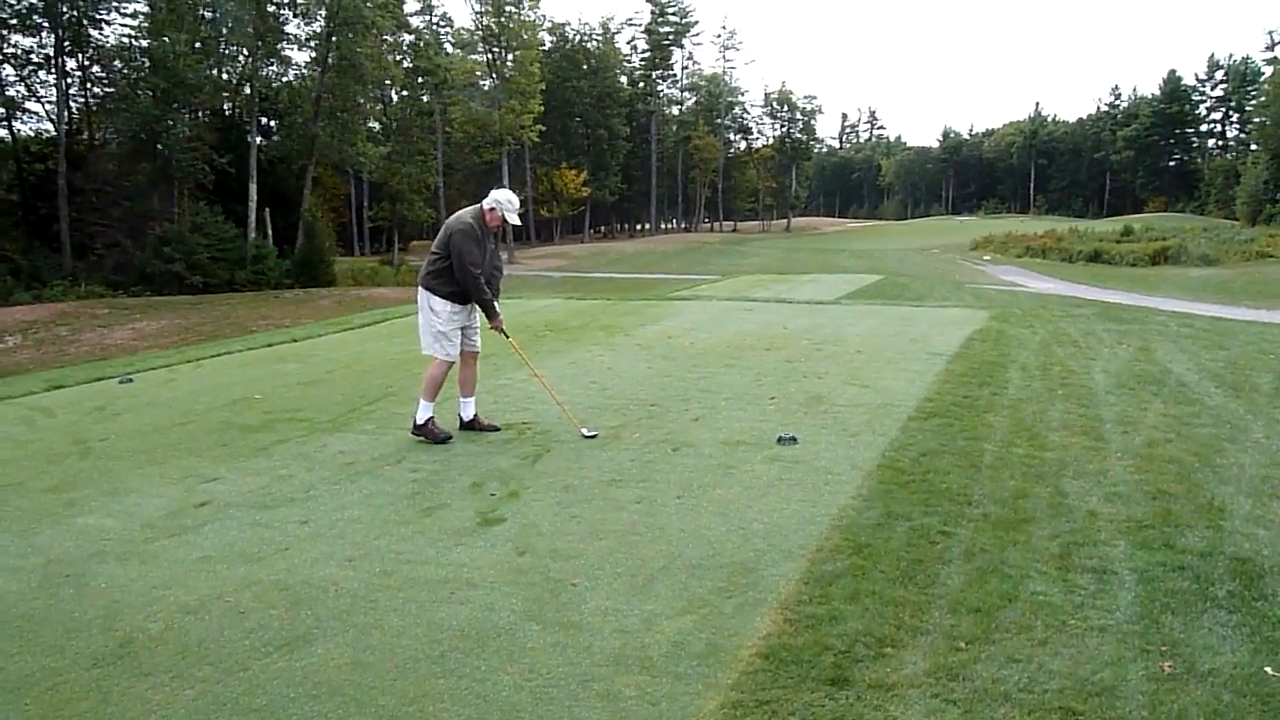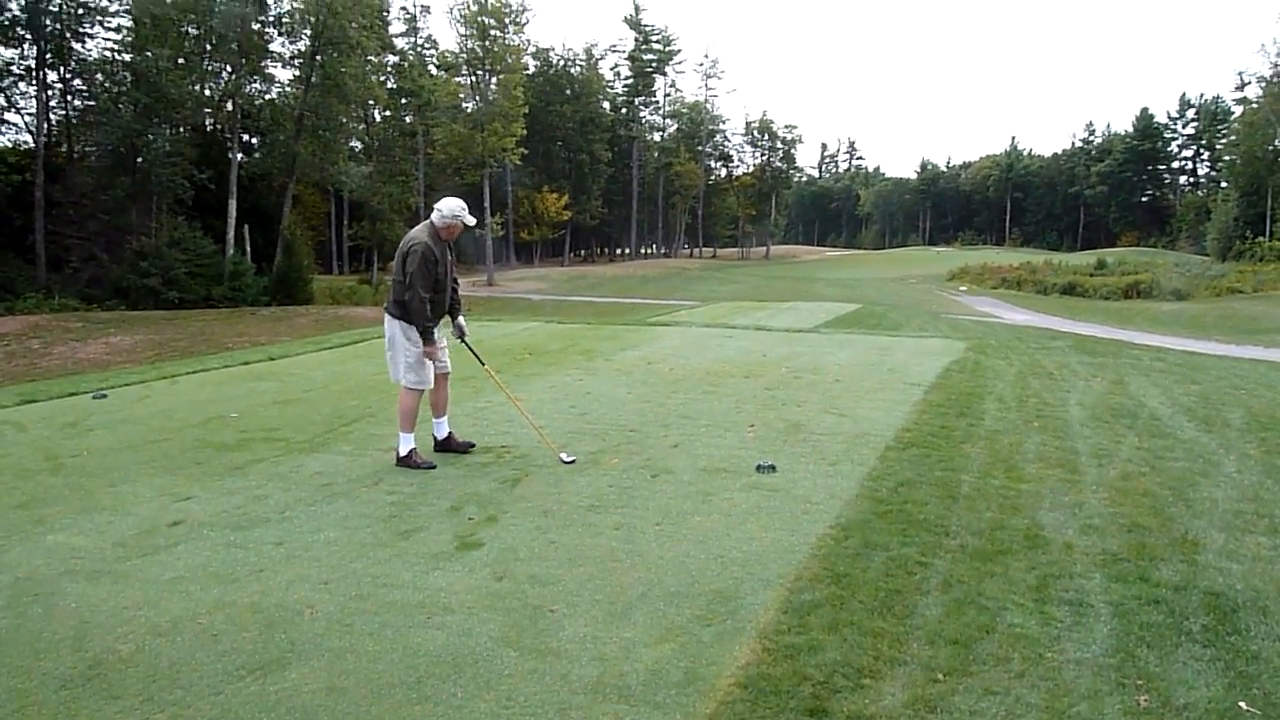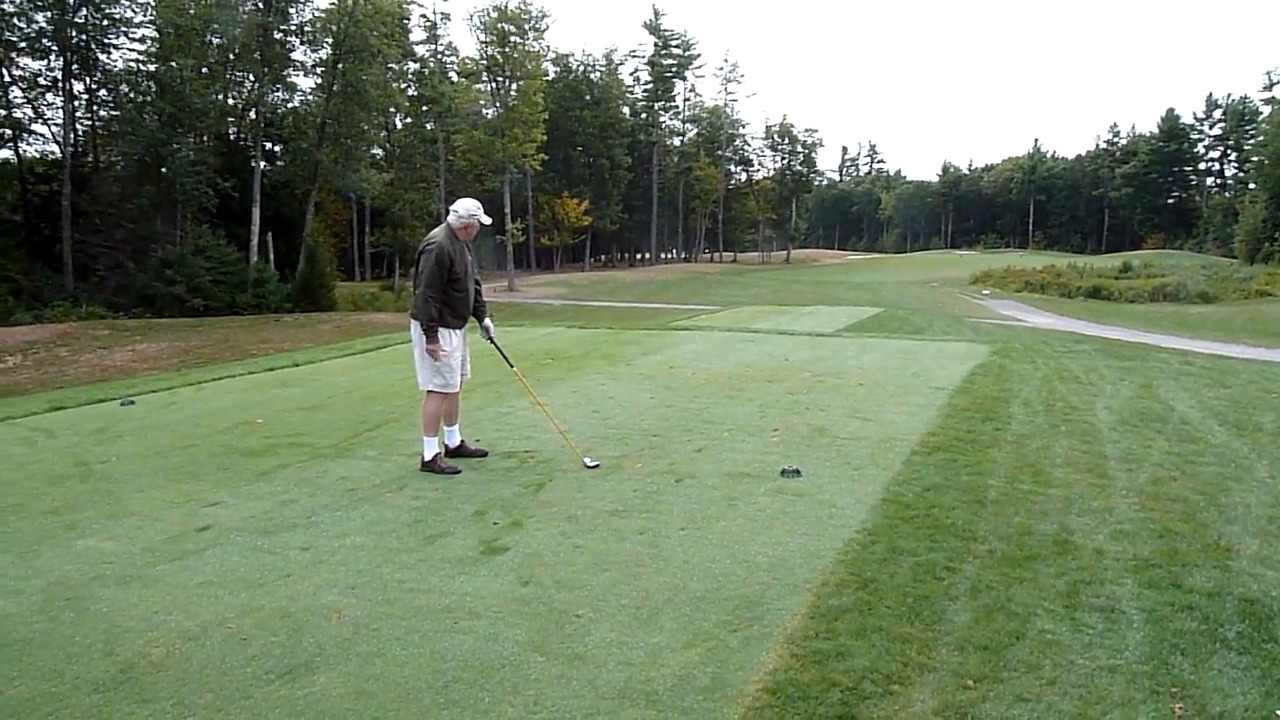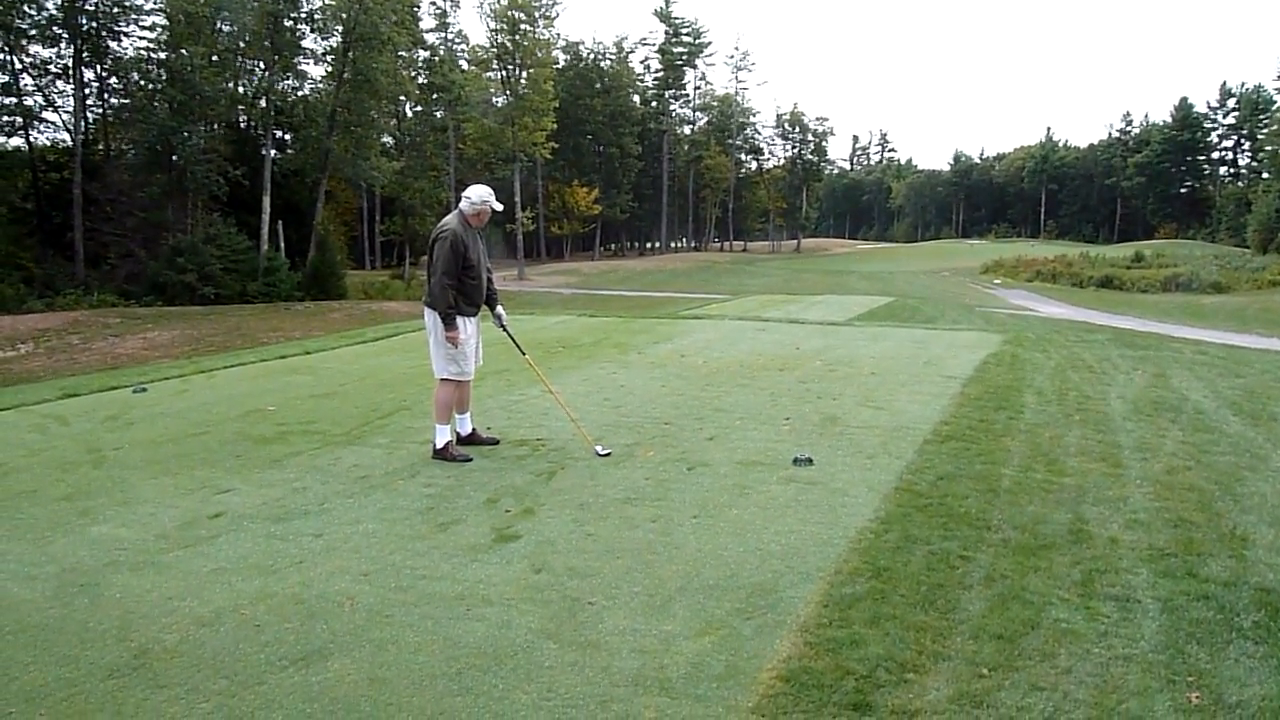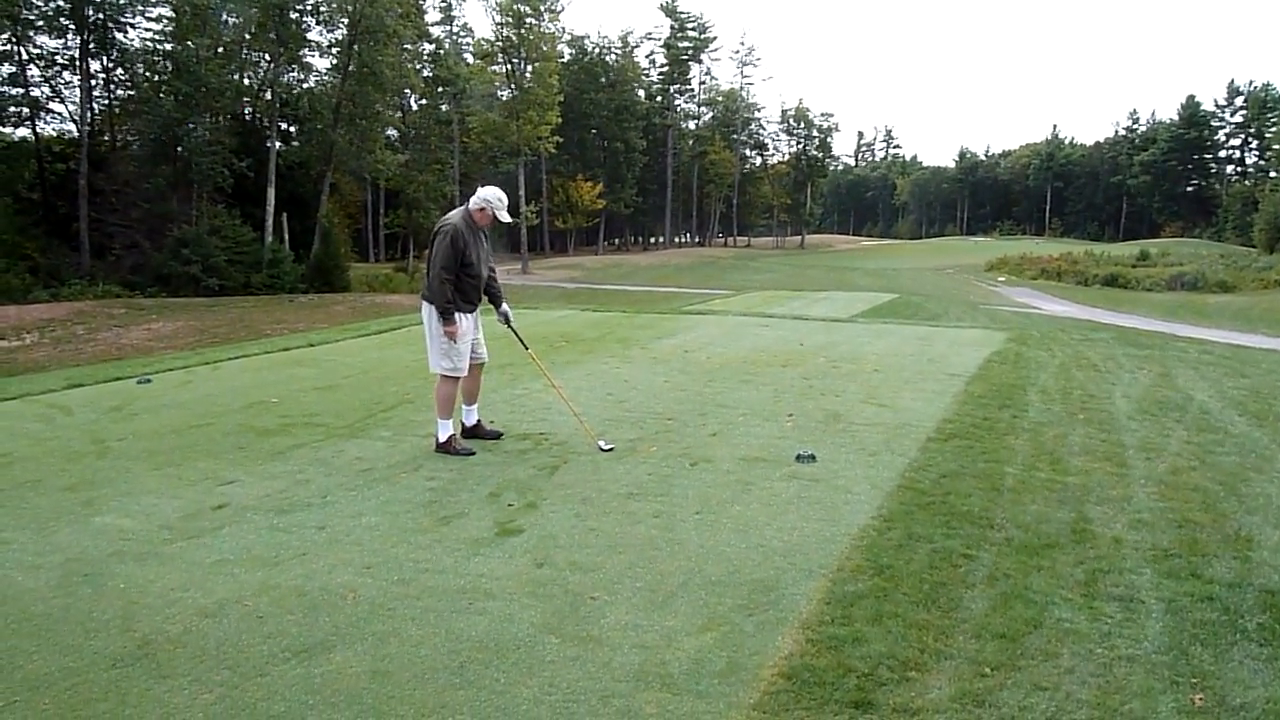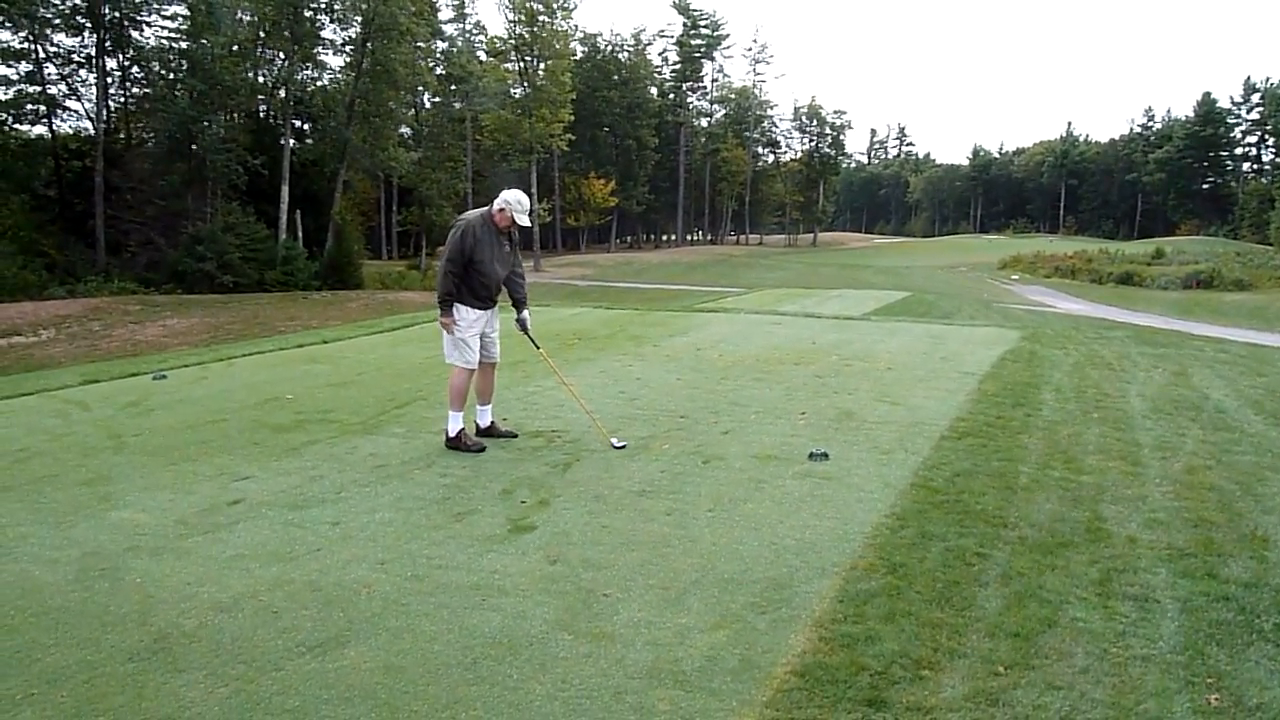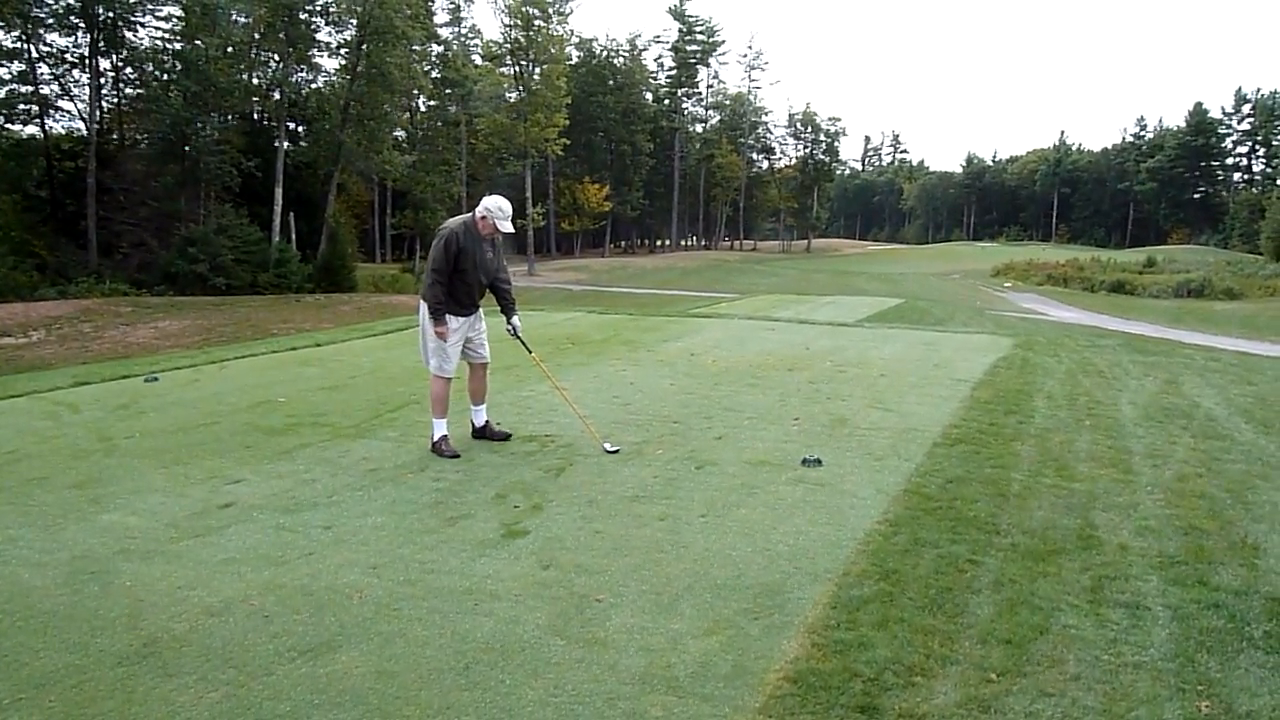
dt=0.5s
person 1, frame 1
left shoulder: (489, 228)
right shoulder: (464, 227)
left elbow: (493, 267)
right elbow: (470, 275)
left wrist: (493, 301)
right wrist: (491, 312)
left hip: (465, 299)
right hip: (440, 297)
left knee: (470, 354)
right knee: (445, 357)
left ankle: (468, 416)
right ankle: (423, 420)
person 1, frame 2
left shoulder: (441, 240)
right shoulder: (421, 246)
left elbow: (449, 281)
right elbow: (416, 296)
left wrist: (456, 314)
right wrist: (428, 338)
left hip: (428, 322)
right hip: (409, 323)
left knee: (440, 375)
right knee: (414, 384)
left ankle: (442, 436)
right ankle: (405, 451)
person 1, frame 3
left shoulder: (461, 243)
right shoulder: (437, 246)
left elbow: (473, 283)
right elbow: (426, 294)
left wrist: (482, 316)
right wrist: (431, 335)
left hip: (455, 326)
right hip: (437, 329)
left knee: (454, 385)
right knee: (438, 388)
left ankle: (453, 443)
right ankle: (430, 455)
person 1, frame 4
left shoulder: (471, 230)
right shoulder: (451, 233)
left elbow: (483, 271)
right elbow: (442, 283)
left wrist: (494, 303)
right wrist: (449, 324)
left hip: (467, 314)
right hip: (451, 317)
left knee: (465, 374)
right knee: (451, 376)
left ankle: (465, 430)
right ankle: (442, 443)
person 1, frame 5
left shoulder: (479, 229)
right shoulder: (452, 228)
left elbow: (487, 269)
right elbow: (440, 277)
left wrist: (499, 301)
right wrist: (447, 318)
left hip: (469, 309)
right hip: (448, 312)
left knee: (476, 363)
right knee: (452, 372)
left ankle: (470, 422)
right ankle: (445, 436)
person 1, frame 6
left shoulder: (509, 233)
right shoulder: (468, 226)
left elbow: (515, 271)
right elbow: (449, 269)
left wrist: (521, 306)
right wrist: (445, 309)
left hip: (488, 307)
right hip: (463, 307)
left knee: (488, 363)
right knee: (465, 366)
left ankle: (484, 422)
right ankle: (454, 431)
person 1, frame 7
left shoulder: (492, 238)
right shoulder: (452, 233)
left elbow: (500, 277)
right elbow: (434, 278)
left wrist: (510, 312)
right wrist: (438, 318)
left hip: (472, 312)
right hip: (446, 313)
left knee: (480, 364)
right knee: (443, 372)
left ankle: (480, 423)
right ankle: (439, 436)
